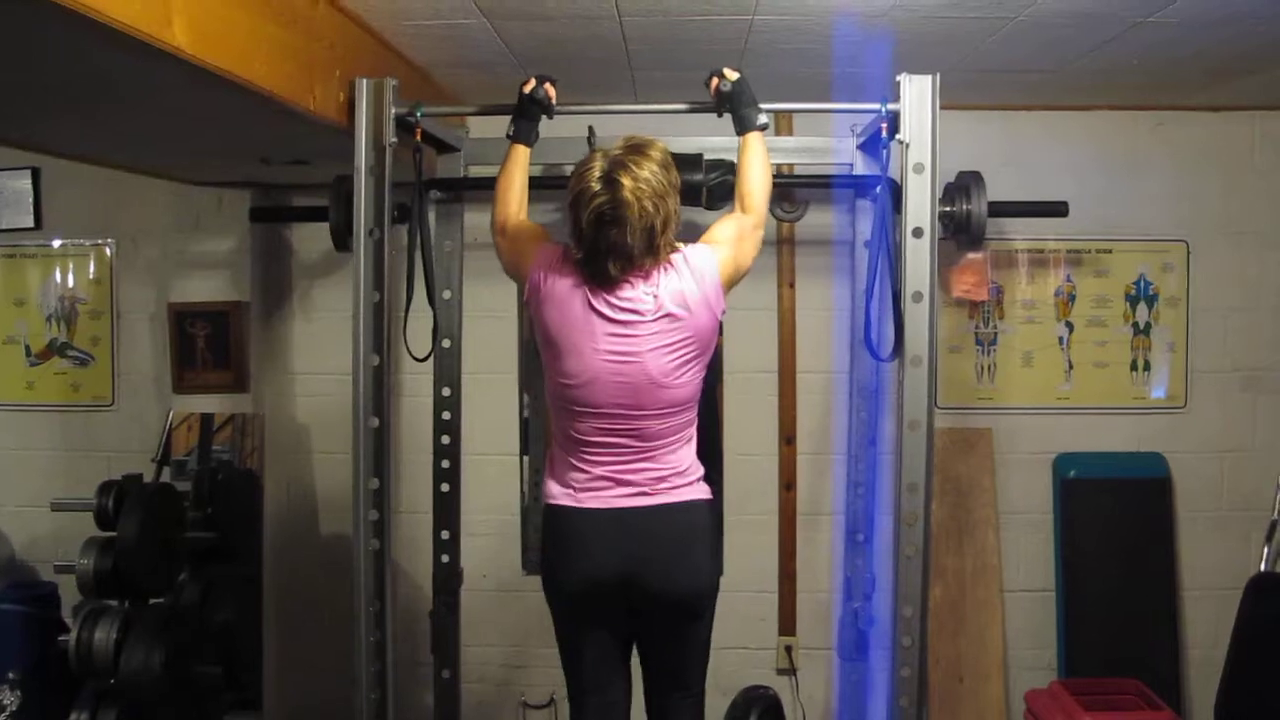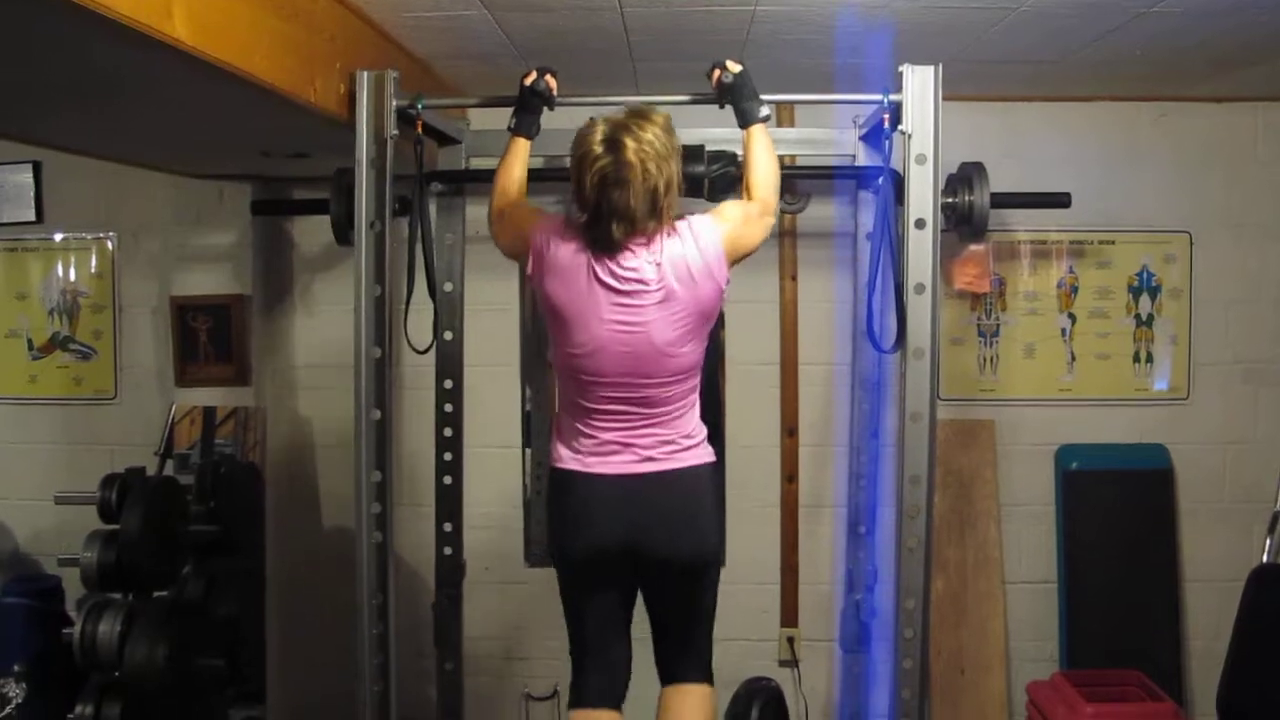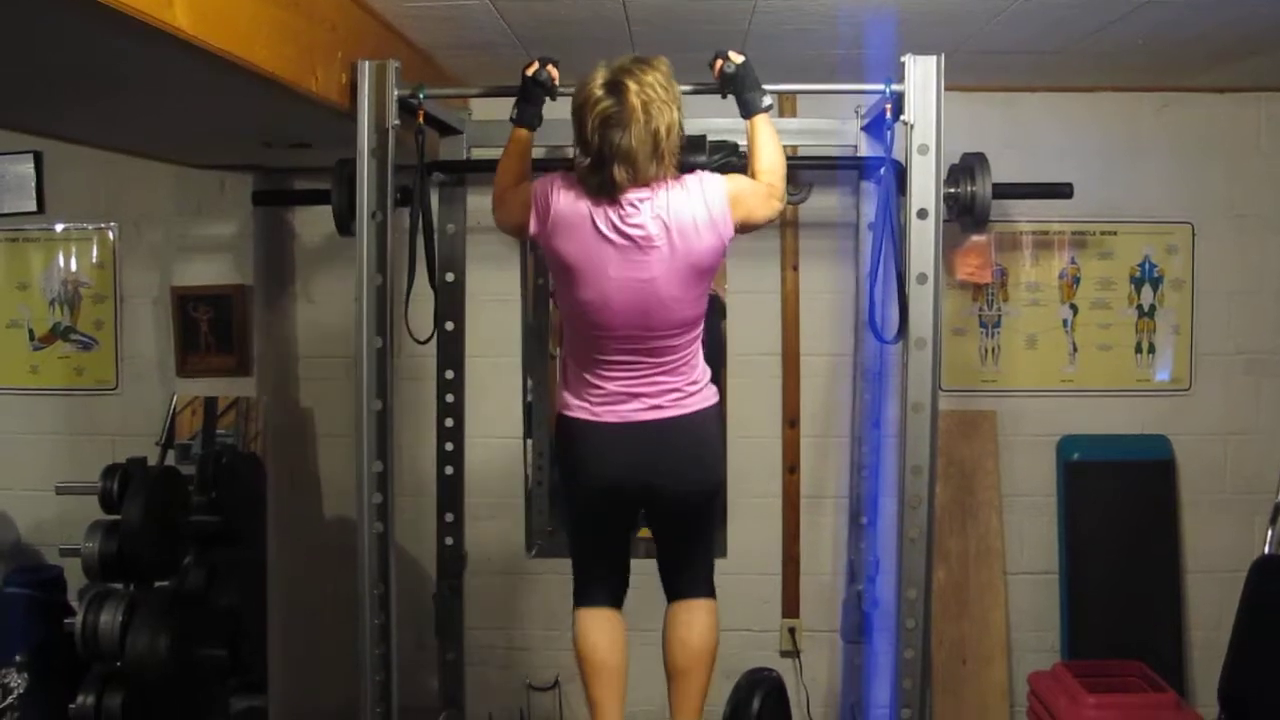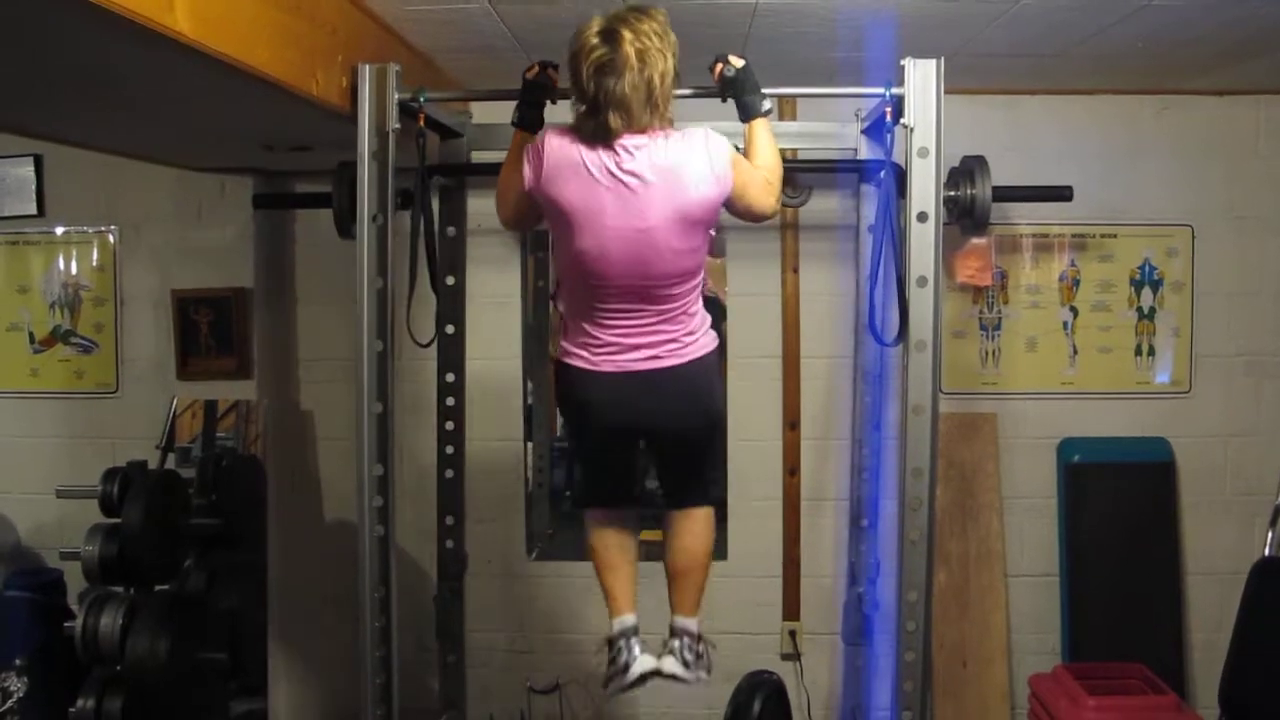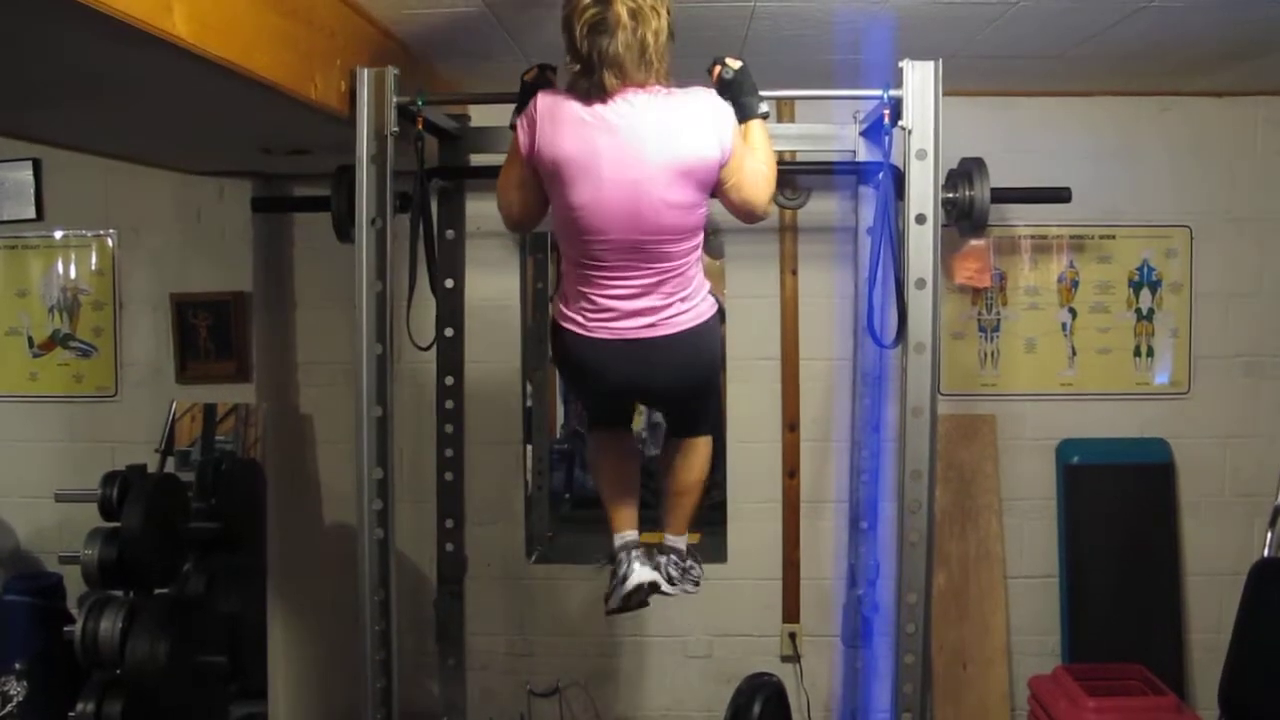
dt=0.3s
person 1, frame 1
left shoulder: (551, 288)
right shoulder: (698, 284)
left elbow: (507, 225)
right elbow: (751, 215)
left wrist: (523, 129)
right wrist: (748, 119)
left hip: (578, 536)
right hip: (679, 534)
person 1, frame 2
left shoulder: (555, 254)
right shoulder: (700, 249)
left elbow: (502, 218)
right elbow: (763, 205)
left wrist: (524, 121)
right wrist: (751, 110)
left hip: (584, 497)
right hip: (682, 495)
right knee: (687, 665)
person 1, frame 3
left shoulder: (558, 207)
right shoulder: (705, 203)
left elbow: (504, 207)
right elbow: (772, 193)
left wrist: (525, 115)
right wrist: (753, 101)
left hip: (589, 439)
right hip: (688, 435)
left knee: (597, 588)
right knee: (690, 585)
person 1, frame 4
left shoulder: (551, 155)
right shoulder: (704, 154)
left elbow: (511, 215)
right elbow: (765, 200)
left wrist: (525, 121)
right wrist: (752, 108)
left hip: (588, 382)
right hip: (686, 378)
left knee: (606, 494)
right knee: (691, 494)
left ankle: (624, 633)
right ankle: (685, 635)
person 1, frame 5
left shoulder: (547, 115)
right shoulder: (704, 113)
left elbow: (516, 217)
right elbow: (755, 204)
right wrist: (750, 107)
left hip: (585, 345)
right hip: (685, 341)
left knee: (606, 419)
right knee: (694, 424)
left ankle: (626, 552)
right ankle: (674, 554)
